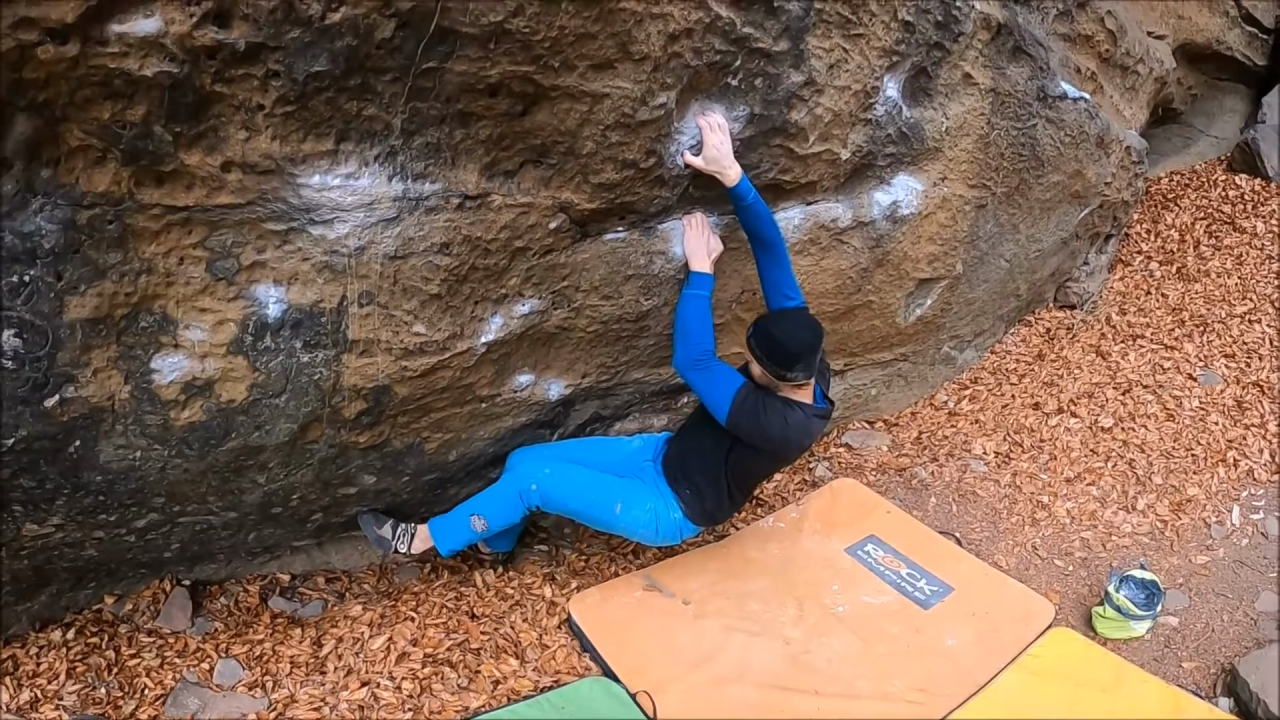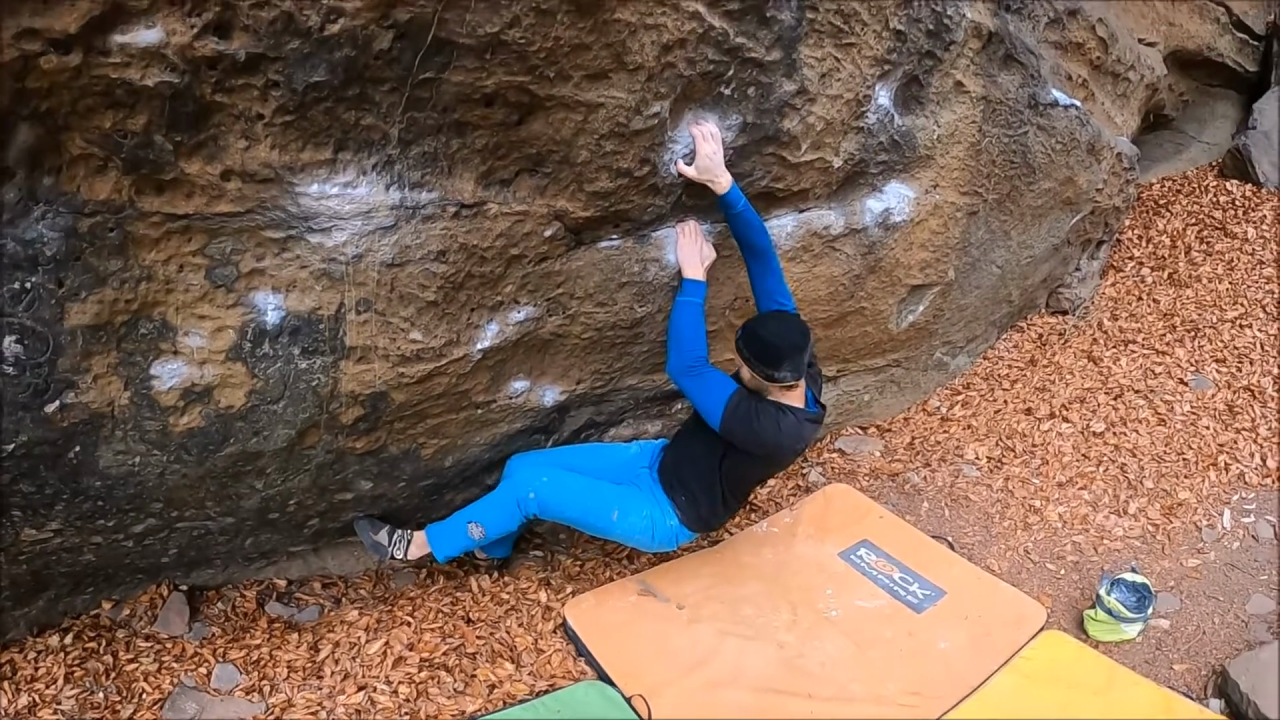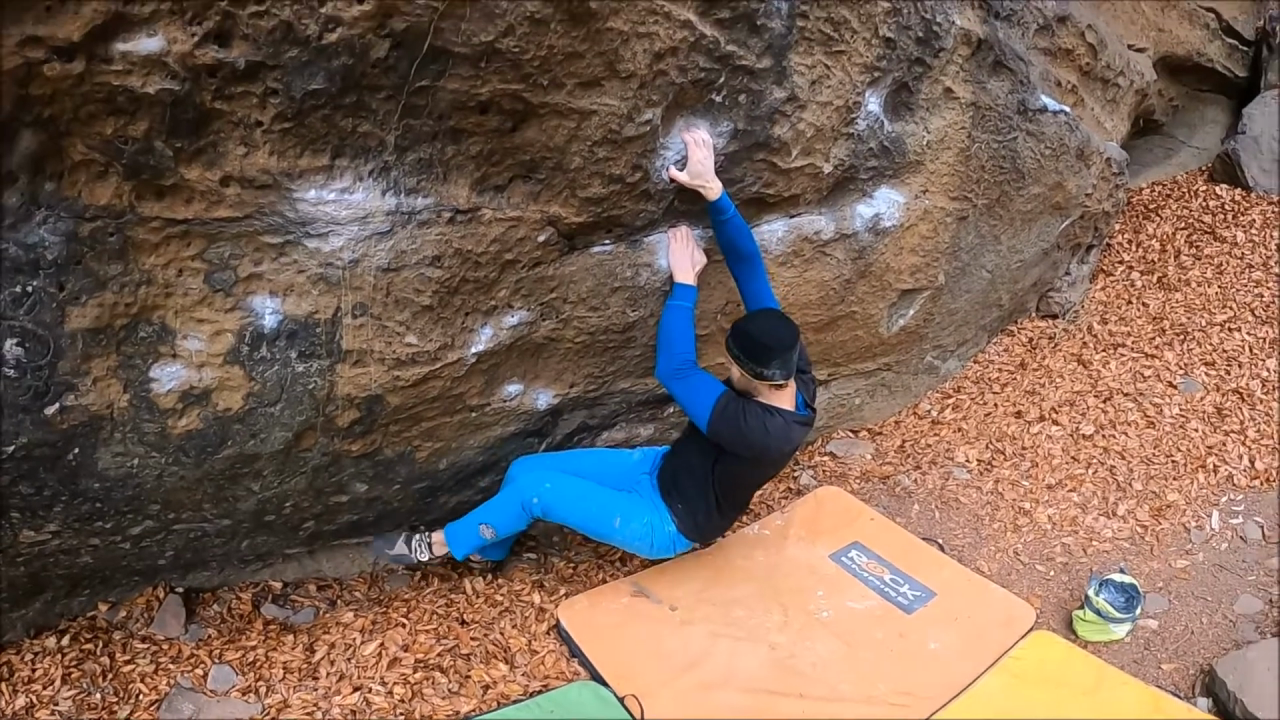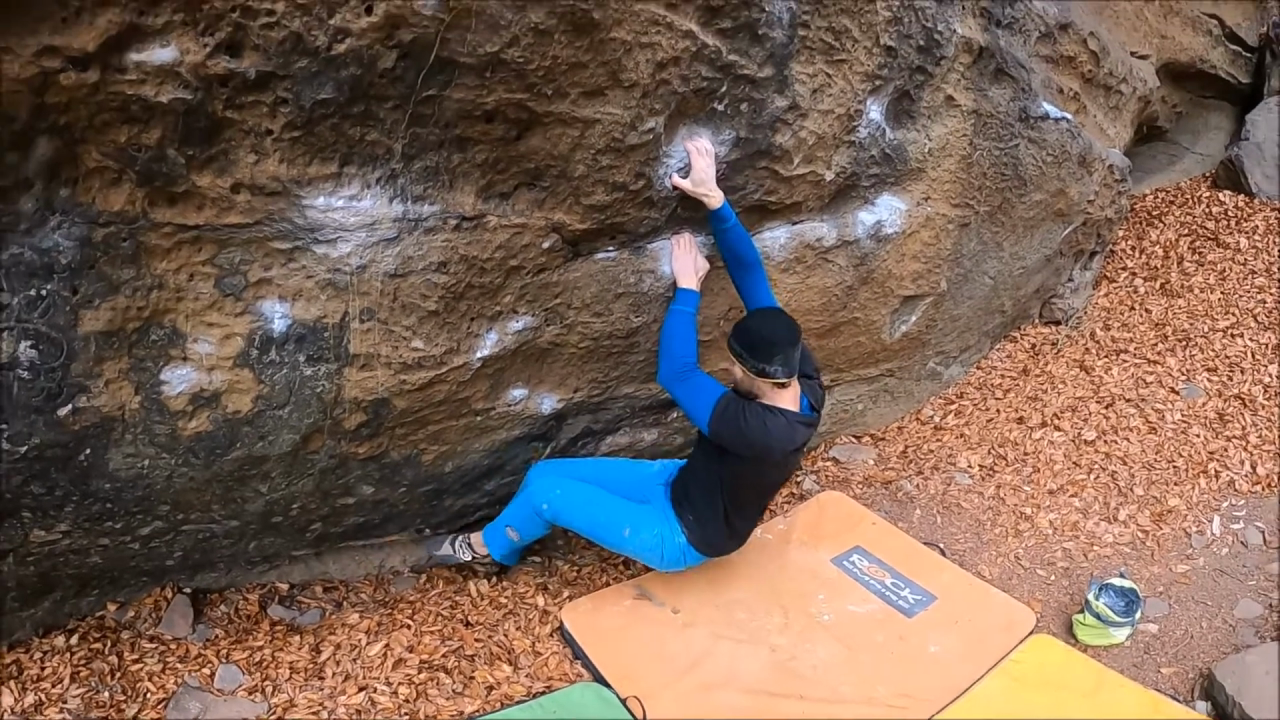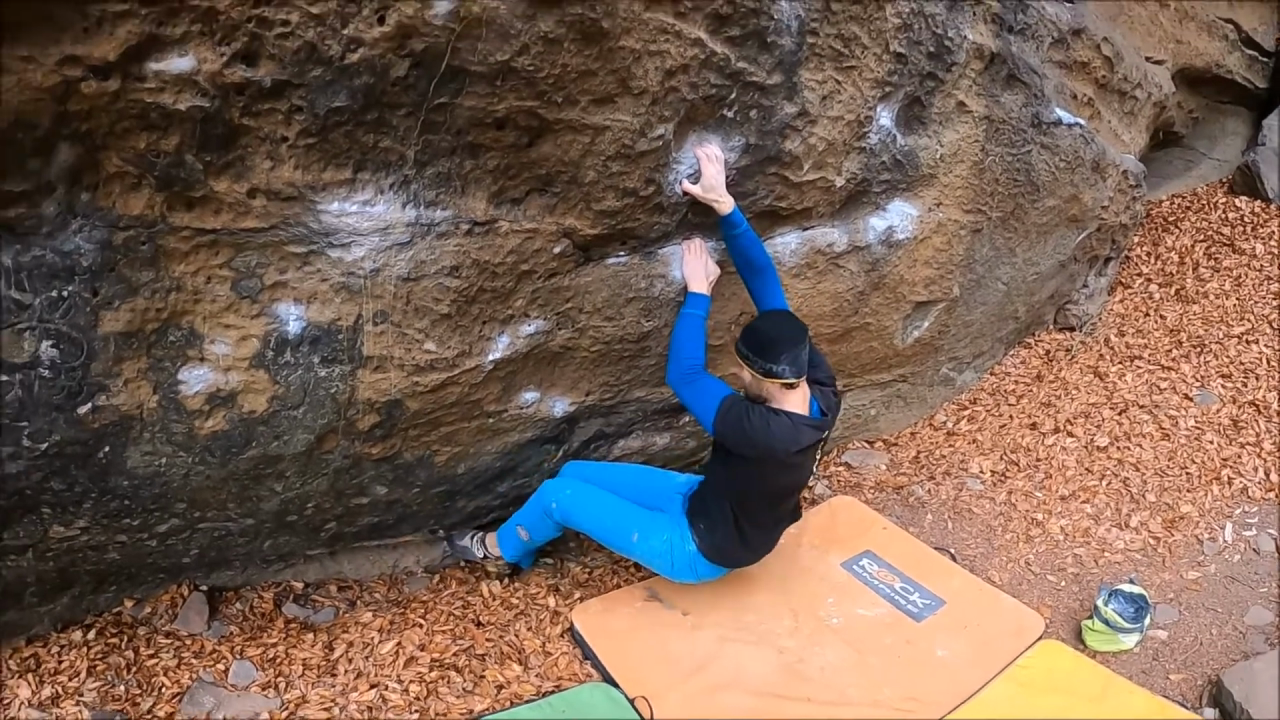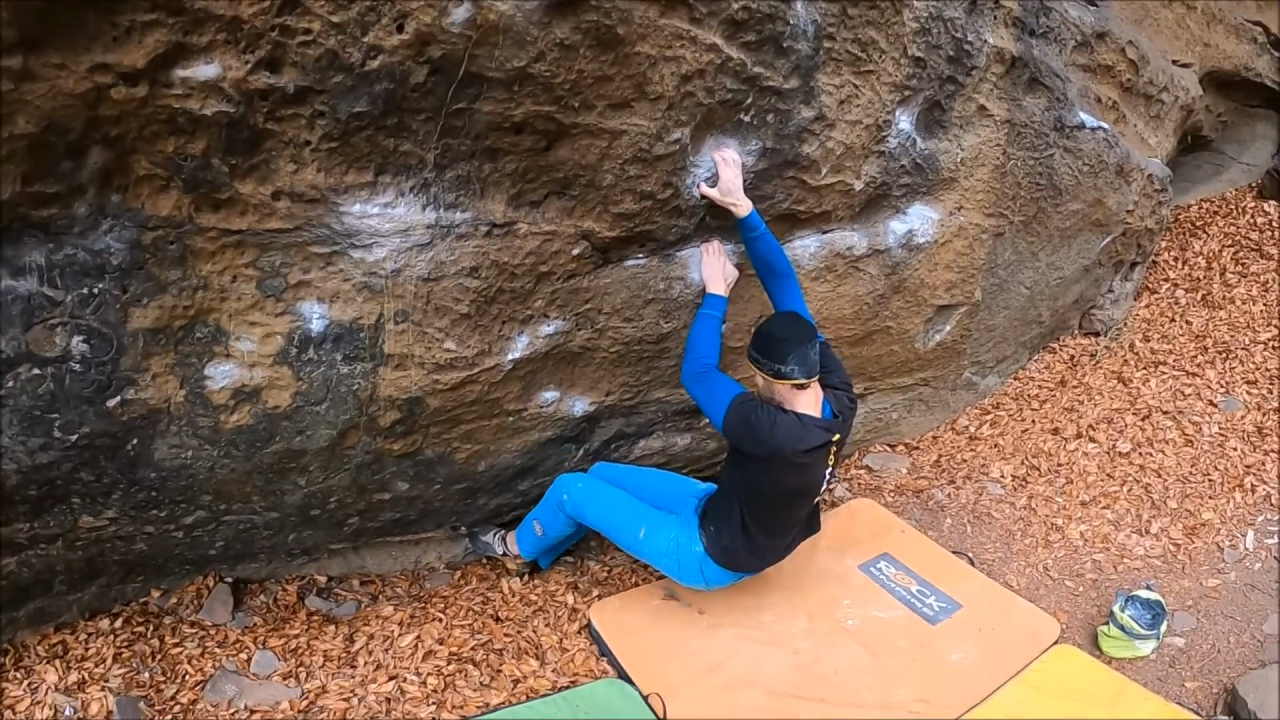
dt=0.2s
person 1, frame 1
left shoulder: (780, 426)
right shoulder: (805, 354)
left elbow: (693, 361)
right elbow: (771, 251)
left wrist: (700, 268)
right wrist: (731, 173)
left hip: (669, 508)
right hip: (664, 455)
left knee: (532, 480)
right knee: (521, 461)
left ankle: (424, 539)
right ankle: (496, 542)
person 1, frame 2
left shoulder: (773, 431)
right shoulder: (797, 361)
left elbow: (686, 367)
right elbow: (763, 260)
left wrist: (693, 275)
right wrist: (722, 182)
left hip: (668, 514)
right hip: (662, 461)
left knee: (530, 486)
right knee: (520, 466)
left ankle: (420, 545)
right ankle: (492, 549)
person 1, frame 3
left shoulder: (760, 432)
right shoulder: (792, 370)
left elbow: (674, 371)
right elbow: (751, 270)
left wrist: (684, 280)
right wrist: (712, 190)
left hip: (668, 523)
right hip: (663, 469)
left knee: (535, 490)
right knee: (523, 469)
left ankle: (440, 545)
right ankle: (488, 551)
person 1, frame 4
left shoulder: (760, 432)
right shoulder: (802, 378)
left elbow: (675, 373)
right elbow: (753, 278)
left wrist: (687, 285)
right wrist: (714, 198)
left hip: (683, 537)
right hip: (680, 483)
left knee: (547, 494)
right knee: (541, 473)
left ankle: (484, 547)
right ankle: (503, 553)
person 1, frame 5
left shoulder: (767, 433)
right shoulder: (819, 387)
left elbow: (684, 375)
right elbow: (768, 287)
left wrist: (698, 290)
right wrist: (724, 205)
left hip: (701, 551)
right hip: (703, 499)
left knee: (559, 494)
right knee: (574, 473)
left ankle: (500, 548)
right ankle: (517, 555)
person 1, frame 6
left shoulder: (777, 434)
right shoulder: (837, 394)
left elbow: (697, 374)
right elbow: (787, 290)
left wrist: (716, 291)
right wrist: (742, 208)
left hip: (713, 558)
right hip: (728, 514)
left knee: (571, 489)
right knee: (601, 475)
left ankle: (518, 547)
right ankle: (540, 556)
